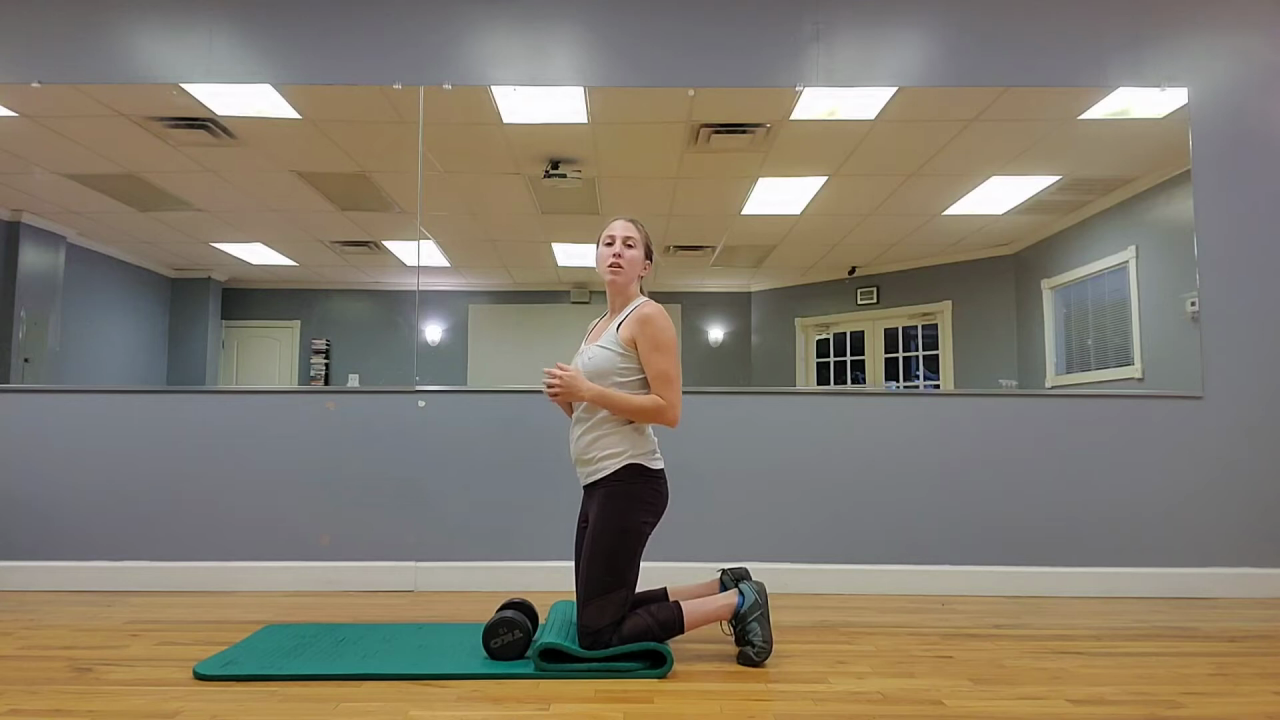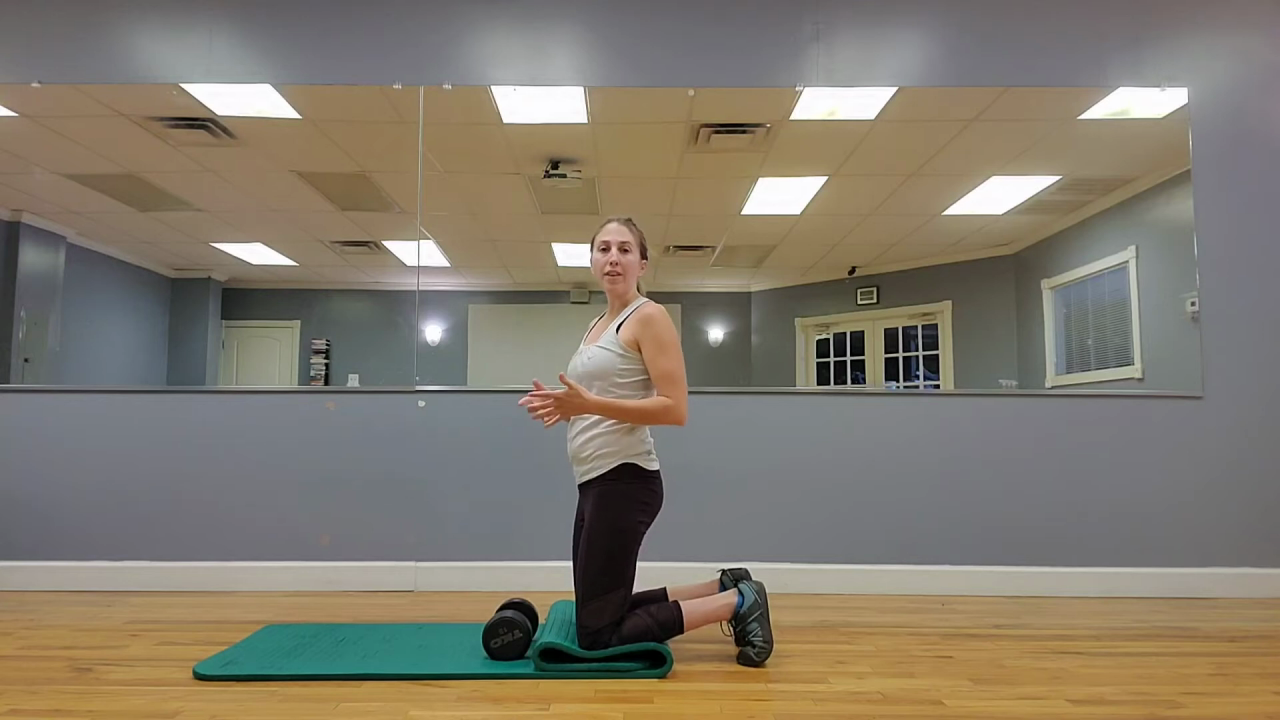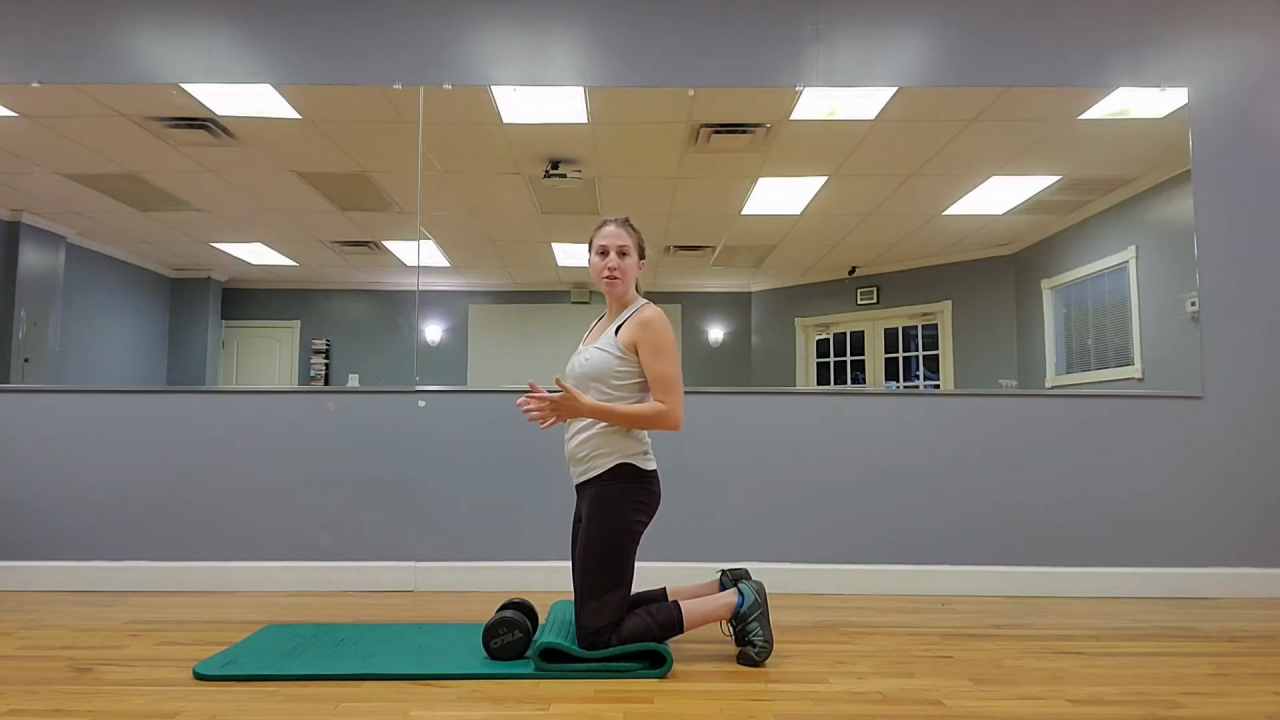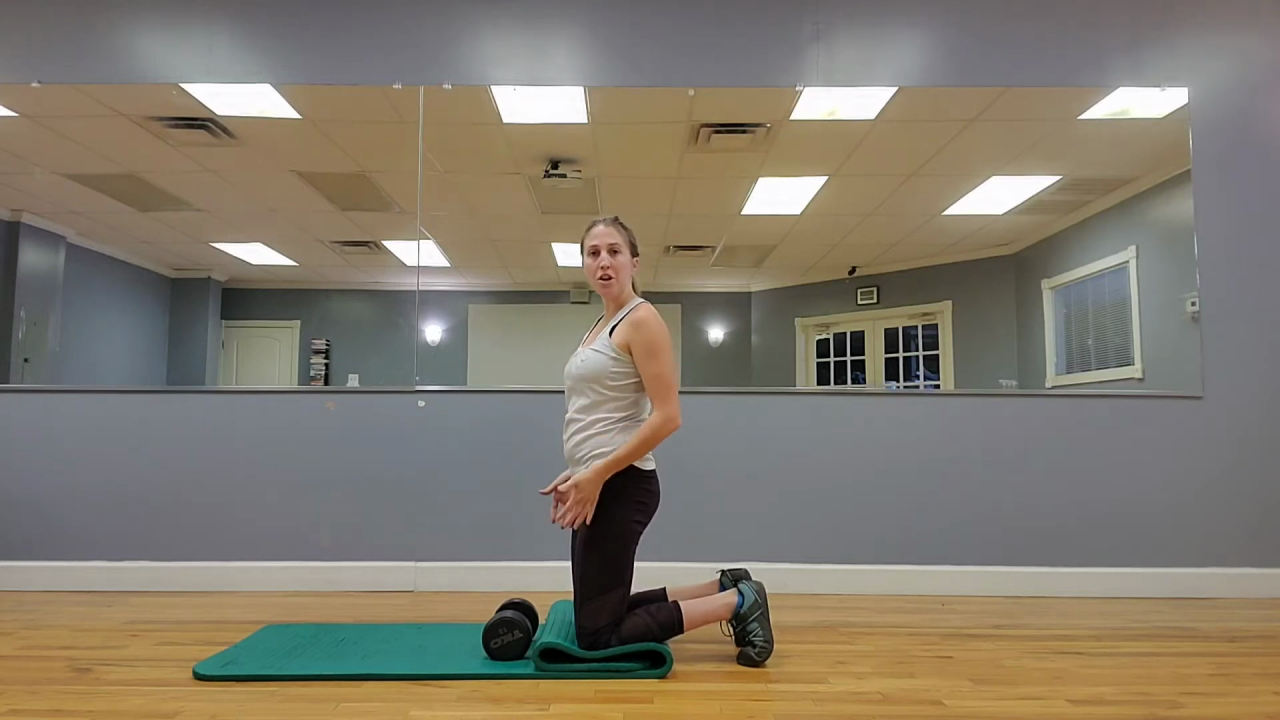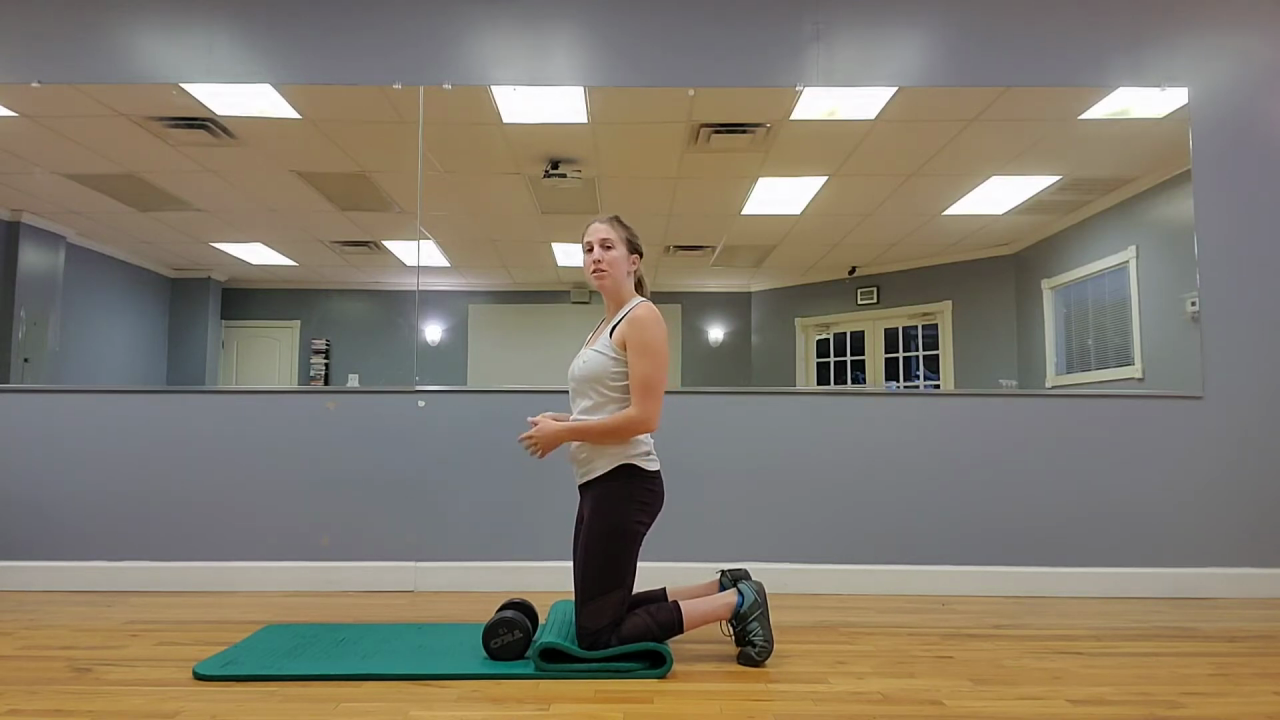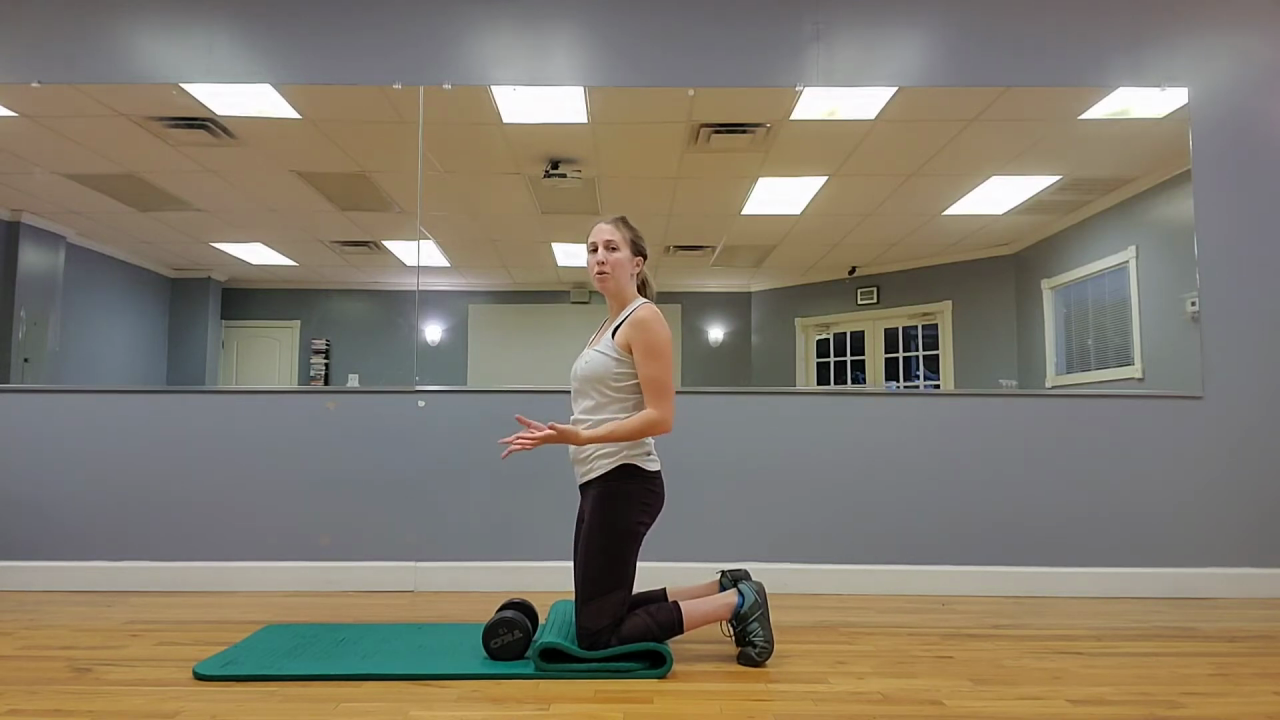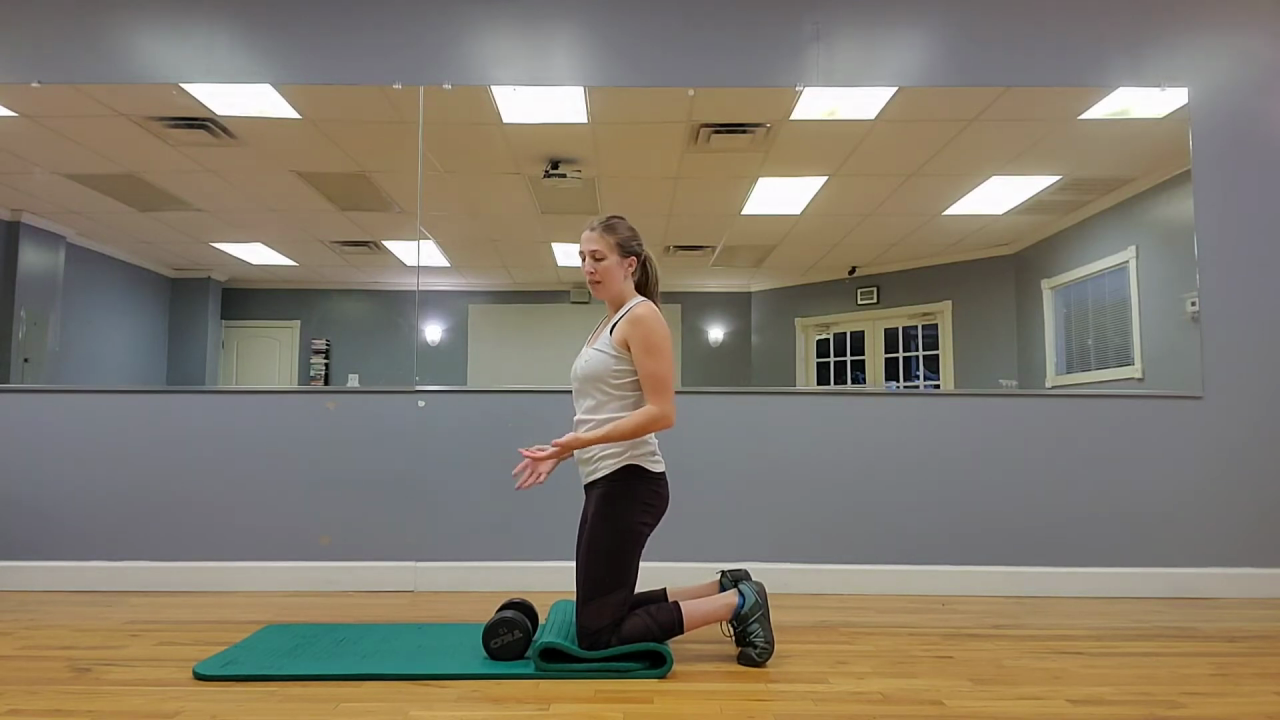
dt=0.7s
person 1, frame 1
left shoulder: (648, 317)
right shoulder: (598, 325)
left elbow: (668, 410)
left wrist: (587, 390)
right wrist: (566, 396)
left hip: (628, 483)
right hip: (601, 485)
left knee: (599, 634)
right knee: (601, 616)
left ankle: (738, 602)
right ankle: (725, 587)
person 1, frame 2
left shoulder: (649, 318)
right shoulder: (598, 325)
left elbow: (675, 409)
left wrist: (591, 404)
right wrist: (566, 405)
left hip: (624, 483)
right hip: (598, 484)
left knee: (598, 633)
right knee: (601, 615)
left ankle: (737, 602)
right ankle: (723, 589)
person 1, frame 3
left shoulder: (647, 320)
right shoulder: (598, 326)
left elbow: (669, 413)
left wrist: (586, 408)
right wrist: (562, 409)
left hip: (620, 484)
right hip: (595, 485)
left knee: (598, 634)
right knee: (601, 614)
left ankle: (737, 601)
right ankle: (723, 588)
person 1, frame 4
left shoulder: (642, 320)
right shoulder: (599, 326)
left elbow: (667, 417)
left wrist: (597, 475)
right wrist: (578, 474)
left hip: (620, 486)
right hip: (599, 484)
left knee: (598, 634)
right knee: (602, 615)
left ankle: (737, 602)
right ankle: (724, 589)
person 1, frame 5
left shoulder: (641, 317)
right shoulder: (605, 325)
left elbow: (644, 418)
left wrist: (562, 434)
right wrist: (561, 424)
left hip: (624, 484)
right hip: (601, 485)
left knee: (598, 634)
right knee: (603, 615)
left ankle: (736, 603)
right ankle: (725, 589)
person 1, frame 6
left shoulder: (644, 319)
right shoulder: (608, 326)
left elbow: (660, 417)
left wrist: (581, 438)
right wrist: (556, 432)
left hip: (624, 485)
right hip: (602, 485)
left knee: (598, 634)
right knee: (605, 614)
left ankle: (736, 602)
right ankle: (724, 589)
person 1, frame 7
left shoulder: (642, 316)
right shoulder: (608, 325)
left elbow: (661, 413)
left wrist: (582, 442)
right wrist: (561, 450)
left hip: (627, 484)
right hip: (607, 484)
left knee: (597, 634)
right knee: (605, 614)
left ankle: (736, 603)
right ankle: (725, 590)
